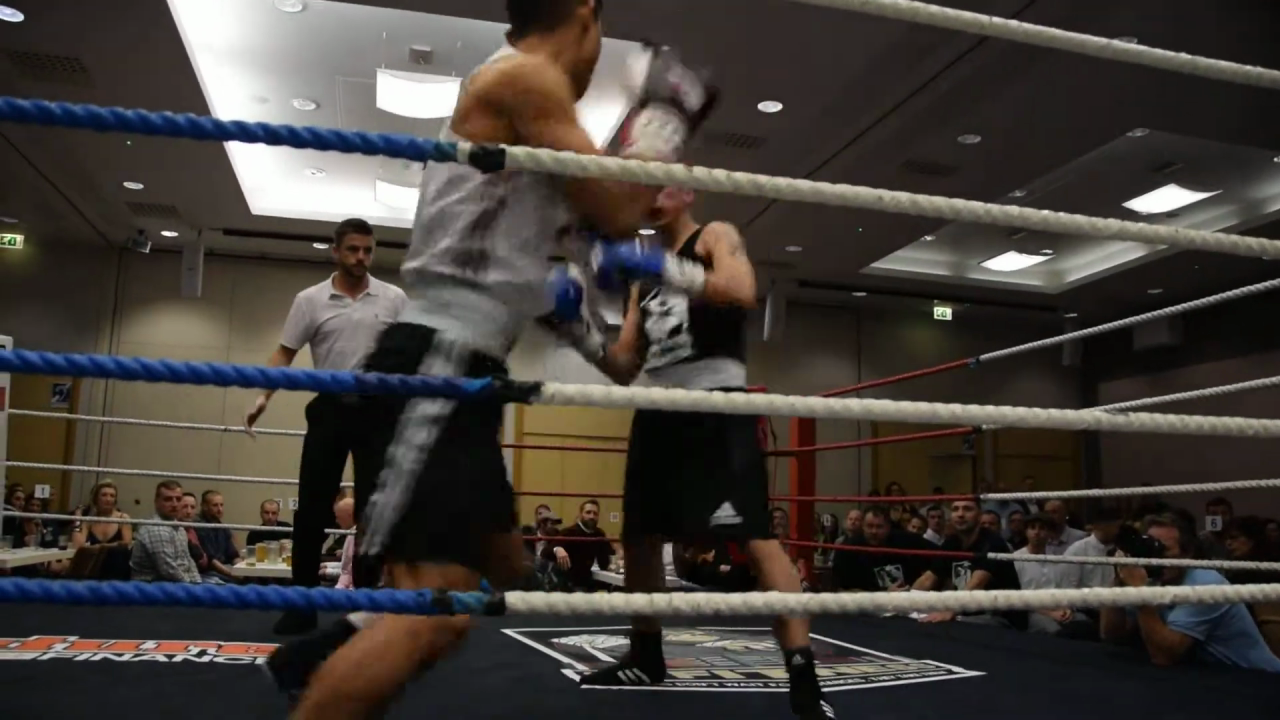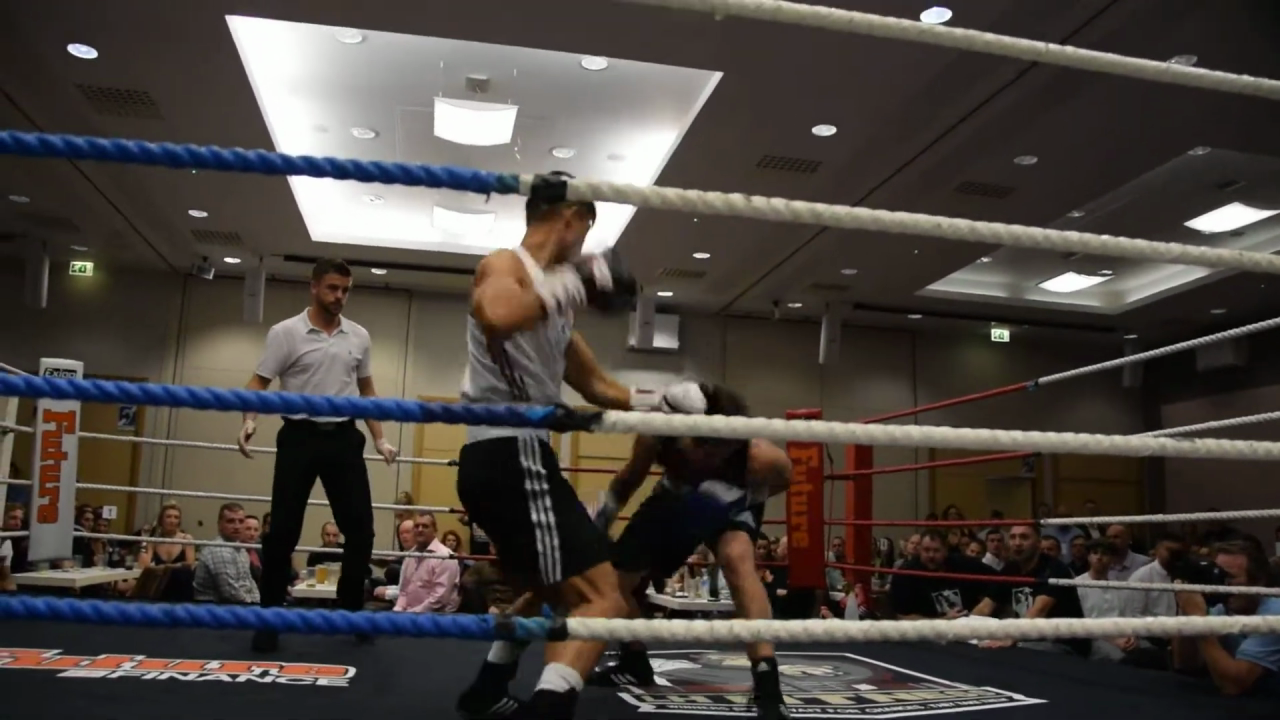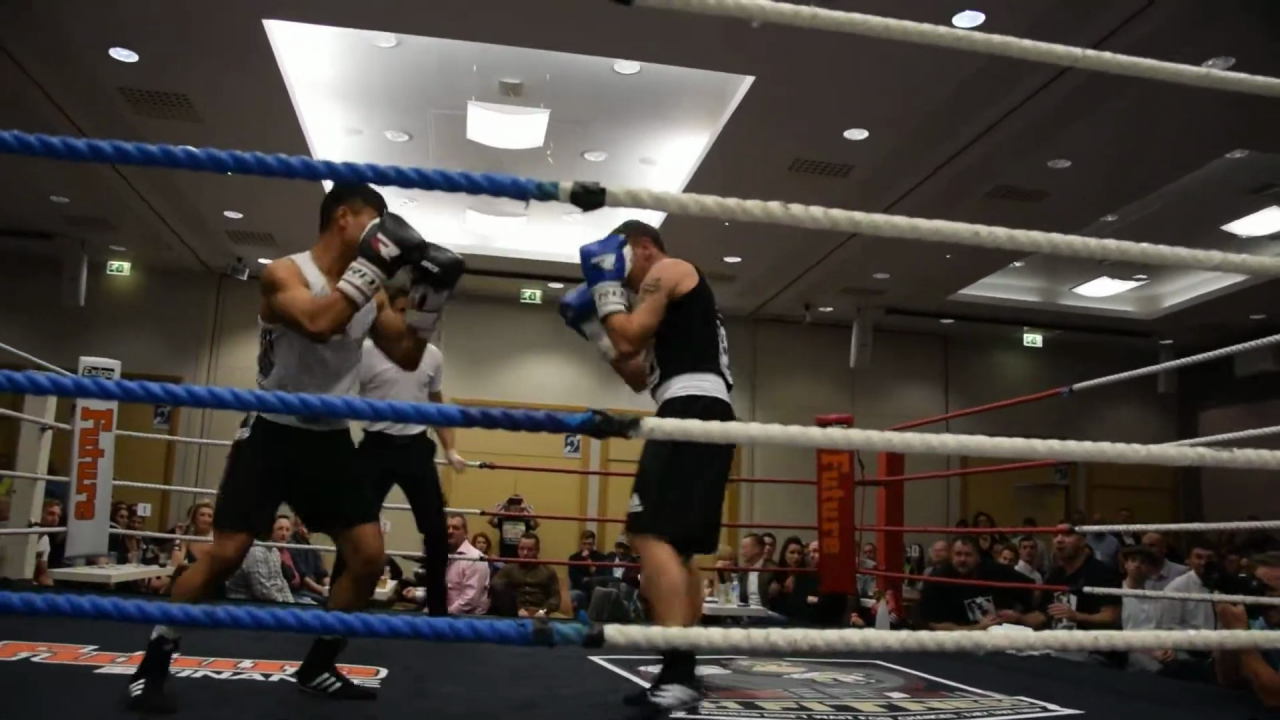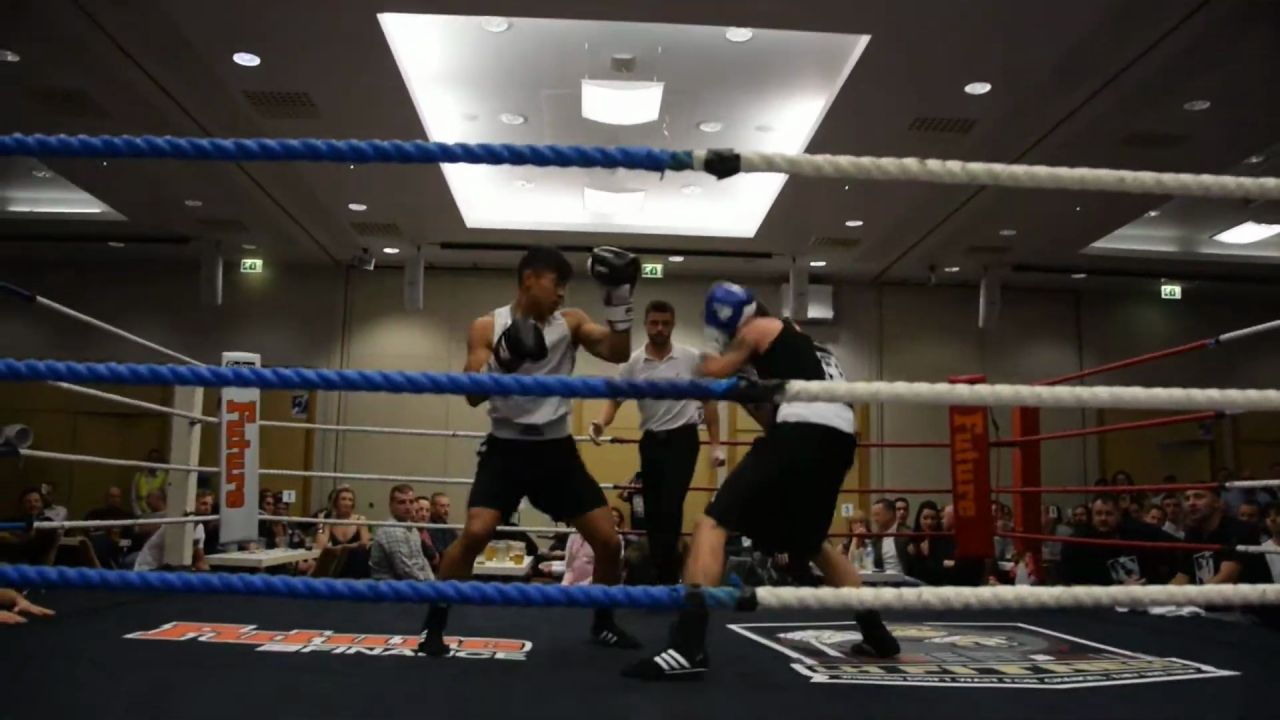
dt=1s
person 1, frame 1
left shoulder: (503, 92)
right shoulder: (521, 77)
right elbow: (602, 198)
right wrist: (667, 113)
left hip: (453, 369)
right hip: (439, 367)
left knee: (499, 564)
right knee: (435, 608)
left ankle: (337, 643)
person 1, frame 2
left shoulder: (552, 287)
right shoulder: (502, 266)
left elbow: (596, 383)
right elbow: (496, 320)
left wrist: (664, 403)
right wrist: (573, 284)
left hip: (489, 464)
right hip: (513, 459)
left knee: (545, 584)
right knee: (603, 600)
person 1, frame 3
left shoulder: (368, 288)
right shoulder: (285, 273)
left elbow: (408, 359)
right elbow: (321, 323)
left wrist: (428, 295)
right wrist: (371, 265)
left hip: (329, 439)
right hip: (272, 434)
left knee: (369, 556)
right knee: (223, 559)
left ankle: (317, 667)
right ankle: (153, 665)
person 1, frame 4
left shoulder: (570, 320)
right shoulder: (486, 327)
left elbow: (619, 353)
right elbow: (473, 394)
left wrist: (620, 293)
right wrist: (501, 359)
left hip: (556, 448)
right hip: (505, 447)
left knee: (608, 540)
right knee: (475, 533)
left ankle: (604, 624)
right ankle: (434, 624)
person 2, frame 1
left shoulder: (718, 237)
right shoulder: (645, 280)
left elbow: (743, 294)
right elbow: (623, 367)
left wrist: (662, 271)
left hip: (717, 401)
right hip: (661, 410)
left knee: (754, 536)
right knee: (638, 539)
right ankle: (646, 658)
person 2, frame 2
left shoulder: (757, 456)
right shoulder: (659, 432)
left elbow: (782, 479)
right elbow: (630, 476)
left wrist: (739, 494)
right wrist: (602, 514)
left hip: (733, 500)
right hip: (675, 499)
left knee: (736, 555)
right knee: (617, 576)
right ankle: (633, 666)
person 2, frame 3
left shoulder: (667, 272)
right shoulder: (680, 298)
left elbow: (631, 340)
right elbow: (636, 374)
left wrist: (605, 285)
right wrist: (592, 323)
left hip: (691, 410)
right hip: (705, 417)
left knee: (650, 535)
right knee: (673, 546)
left ankle: (679, 674)
right ankle: (678, 675)
person 2, frame 4
left shoulder: (760, 328)
right shoulder: (805, 344)
left elbow: (710, 376)
left wrist: (718, 327)
left hip: (801, 434)
right hip: (839, 437)
left knee: (711, 526)
right knee: (811, 543)
left ankle: (688, 646)
right ankle: (876, 633)
person 3, frame 1
left shoulder: (393, 299)
right shoulder: (310, 300)
right elbow: (284, 354)
right wrist: (263, 397)
left hip: (375, 410)
right hip: (329, 409)
left knee: (371, 506)
right knee: (311, 509)
right ankle: (303, 604)
person 3, frame 2
left shoulder: (359, 337)
right shoulder: (285, 333)
right elbow: (259, 383)
left wrist: (379, 438)
right wrist: (249, 420)
left hip: (344, 438)
right hip: (299, 437)
left knee: (361, 529)
right knee: (283, 531)
left ankle: (349, 611)
person 3, frame 3
left shoulder: (432, 356)
right shoulder: (366, 351)
left wrist: (450, 449)
left hip: (417, 447)
right hip: (378, 447)
left knee: (436, 528)
left ankle: (438, 608)
person 3, frame 4
left shoulder: (692, 358)
right shoulder: (633, 363)
left elbow: (708, 403)
right elbow: (614, 400)
left wrist: (715, 444)
right wrist: (600, 423)
left hip: (682, 440)
right hip: (651, 442)
left knee: (669, 509)
right knee: (654, 515)
left ankle: (667, 579)
right ankle: (668, 580)
